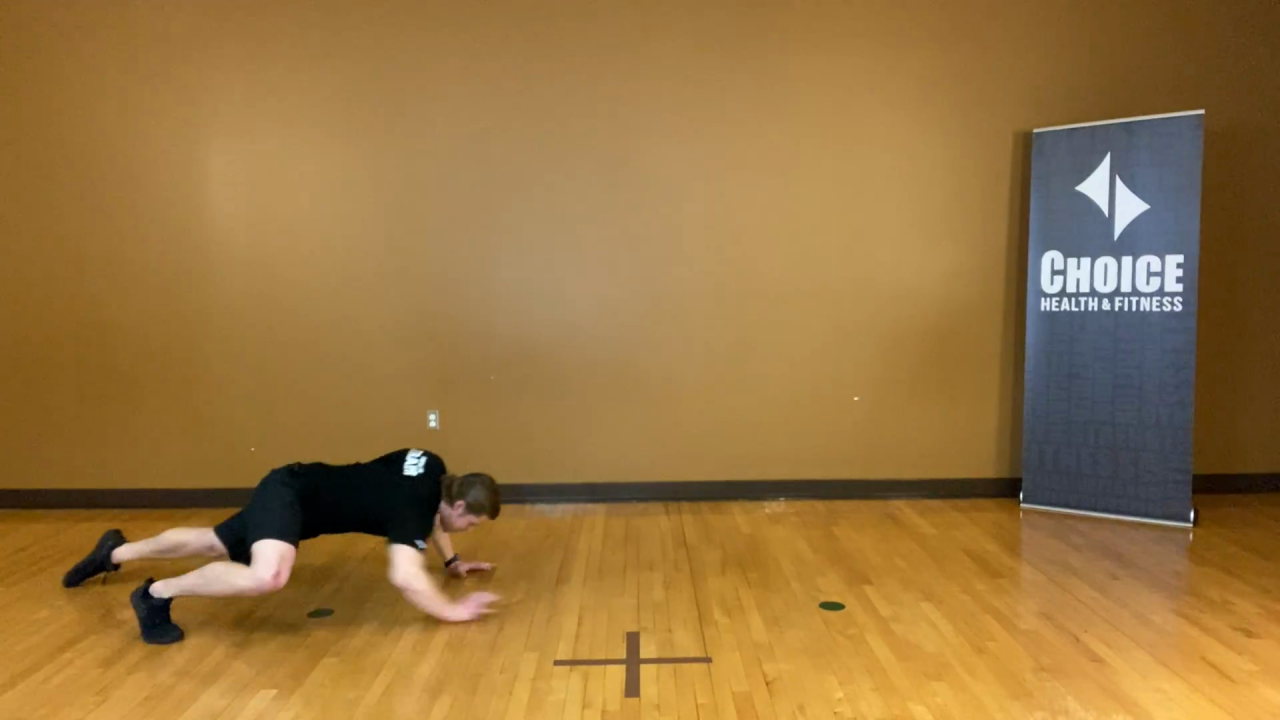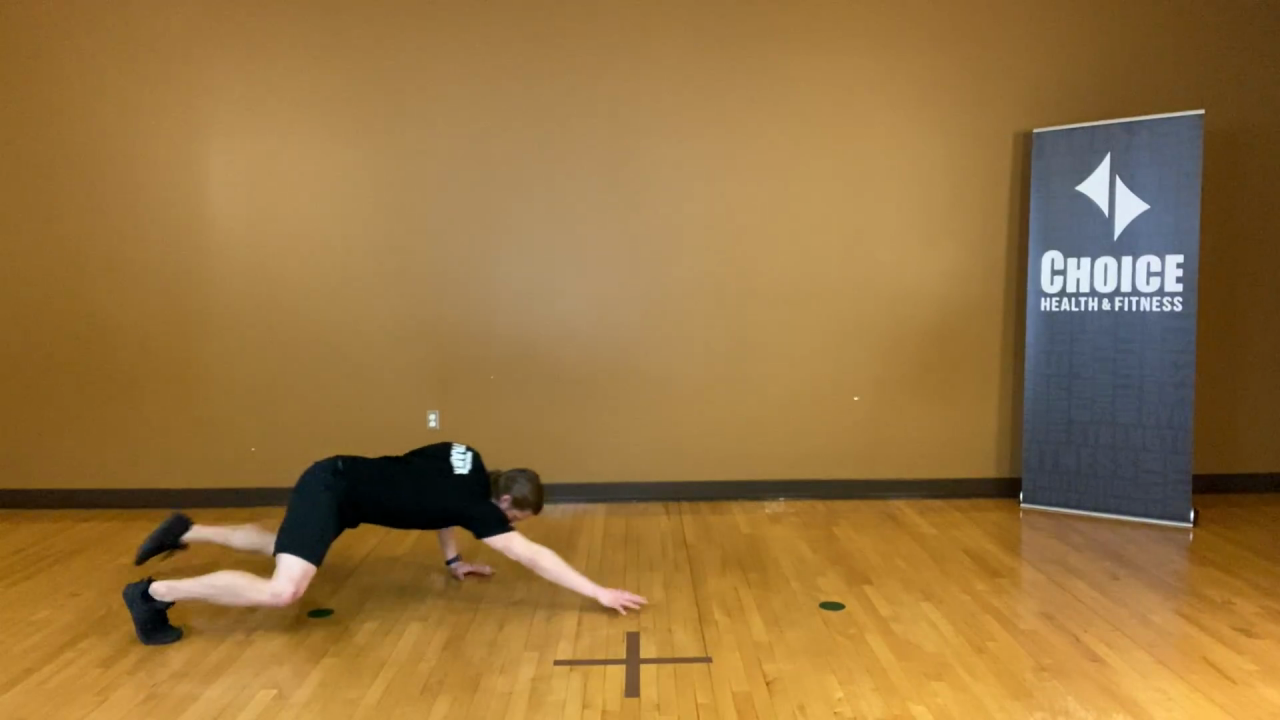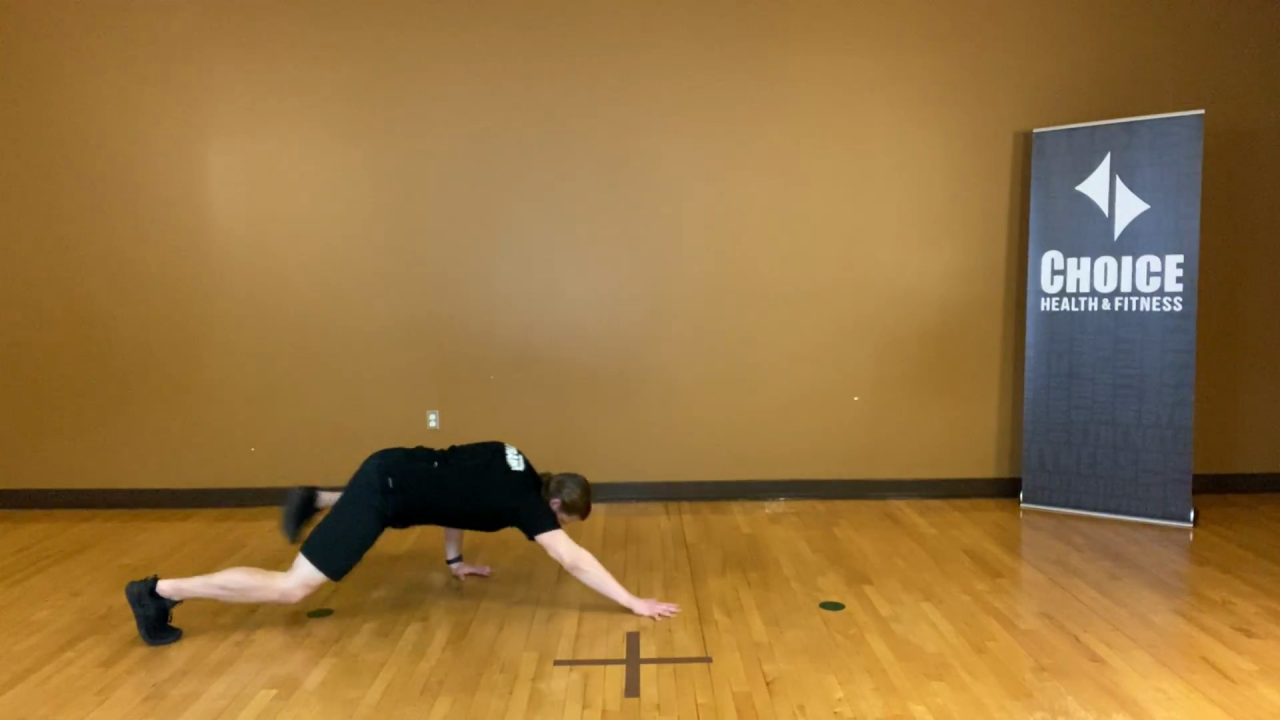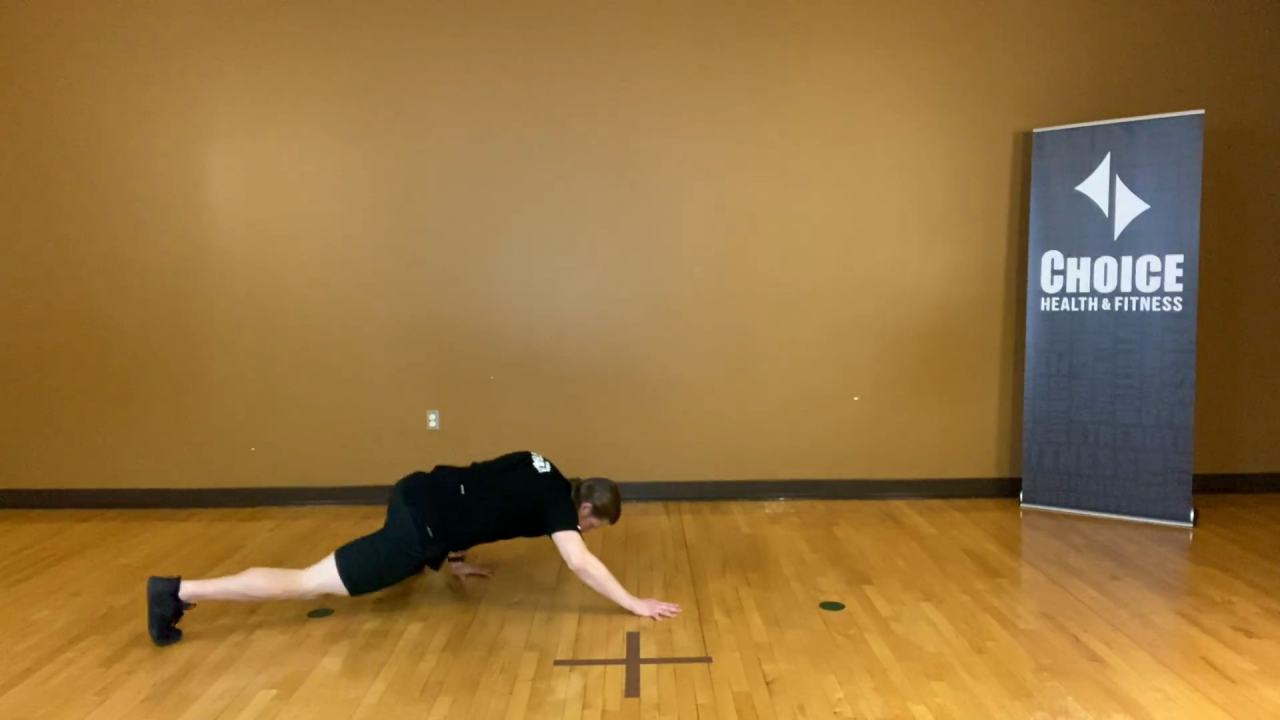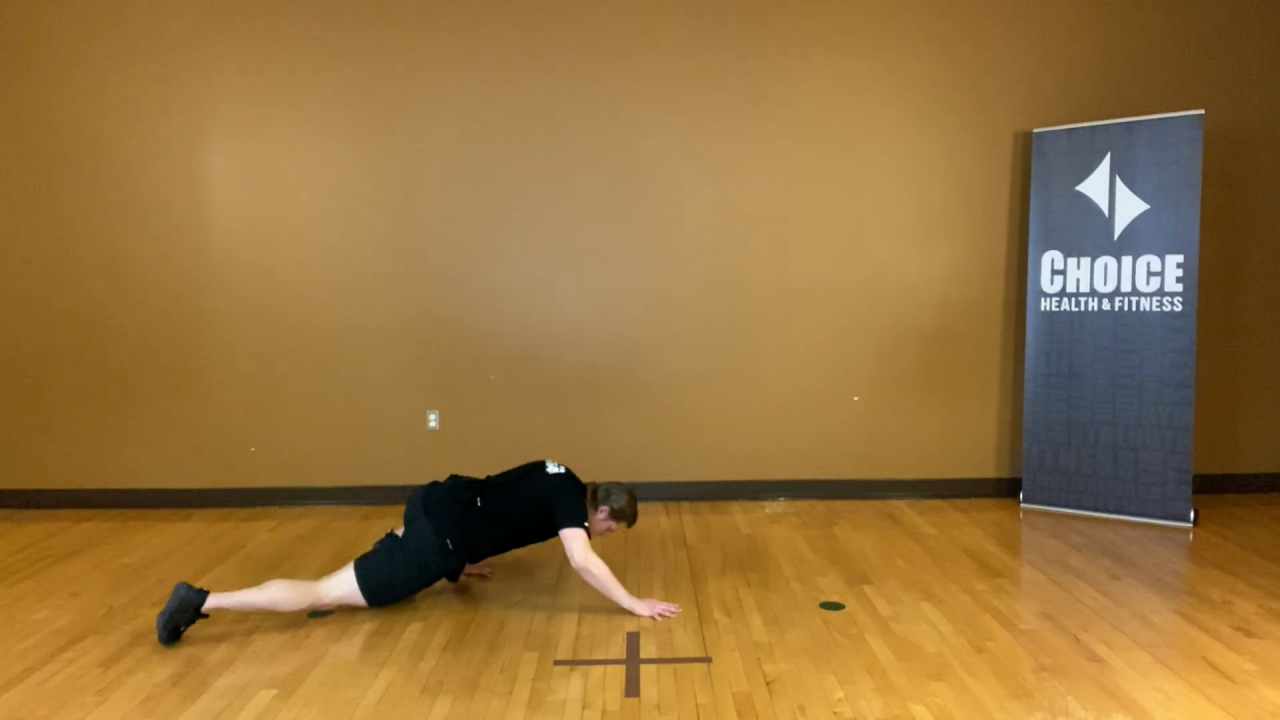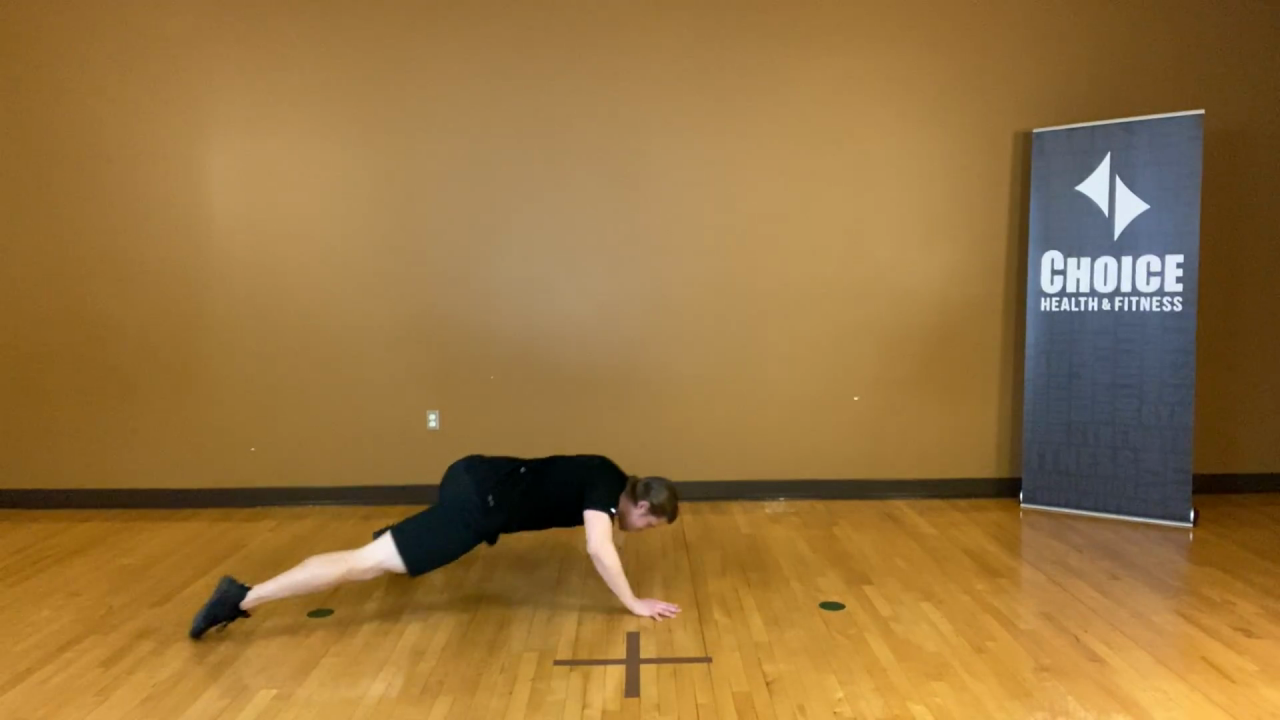
dt=0.3s
person 1, frame 1
left shoulder: (435, 470)
right shoulder: (411, 509)
right elbow: (405, 579)
left wrist: (453, 560)
right wrist: (452, 610)
left hip: (294, 489)
right hip: (288, 496)
left knee: (206, 543)
right knee: (268, 576)
left ankle: (113, 552)
right ankle: (158, 595)
person 1, frame 2
left shoulder: (469, 460)
right shoulder: (475, 503)
right elbow: (529, 555)
left wrist: (452, 561)
right wrist: (599, 593)
left hip: (334, 479)
right hip: (330, 492)
left knee: (277, 547)
right knee: (281, 592)
left ankle: (185, 532)
right ankle: (153, 594)
person 1, frame 3
left shoulder: (512, 464)
right shoulder: (527, 501)
right elbow: (571, 558)
left wrist: (455, 561)
right wrist: (632, 602)
left hip: (389, 465)
right hip: (385, 493)
right knee: (292, 586)
left ankle: (315, 501)
right ankle: (157, 590)
person 1, frame 4
left shoulder: (537, 470)
right shoulder: (556, 501)
right elbow: (580, 562)
left wrist: (458, 560)
right wrist: (634, 603)
left hip: (416, 489)
right hip: (417, 532)
right knee: (309, 583)
right ankle: (176, 591)
person 1, frame 5
left shoulder: (556, 476)
right shoulder: (572, 500)
right elbow: (582, 562)
left wrist: (463, 562)
right wrist: (632, 603)
left hip: (435, 498)
right hip: (436, 542)
right knee: (326, 594)
left ankle: (395, 540)
right ankle: (203, 601)
person 1, frame 6
left shoulder: (605, 477)
right shoulder: (607, 483)
right elbow: (599, 548)
right wrist: (633, 602)
left hip: (475, 474)
right hip: (477, 501)
right knee: (364, 563)
left ankle: (393, 535)
right ankle: (243, 598)
